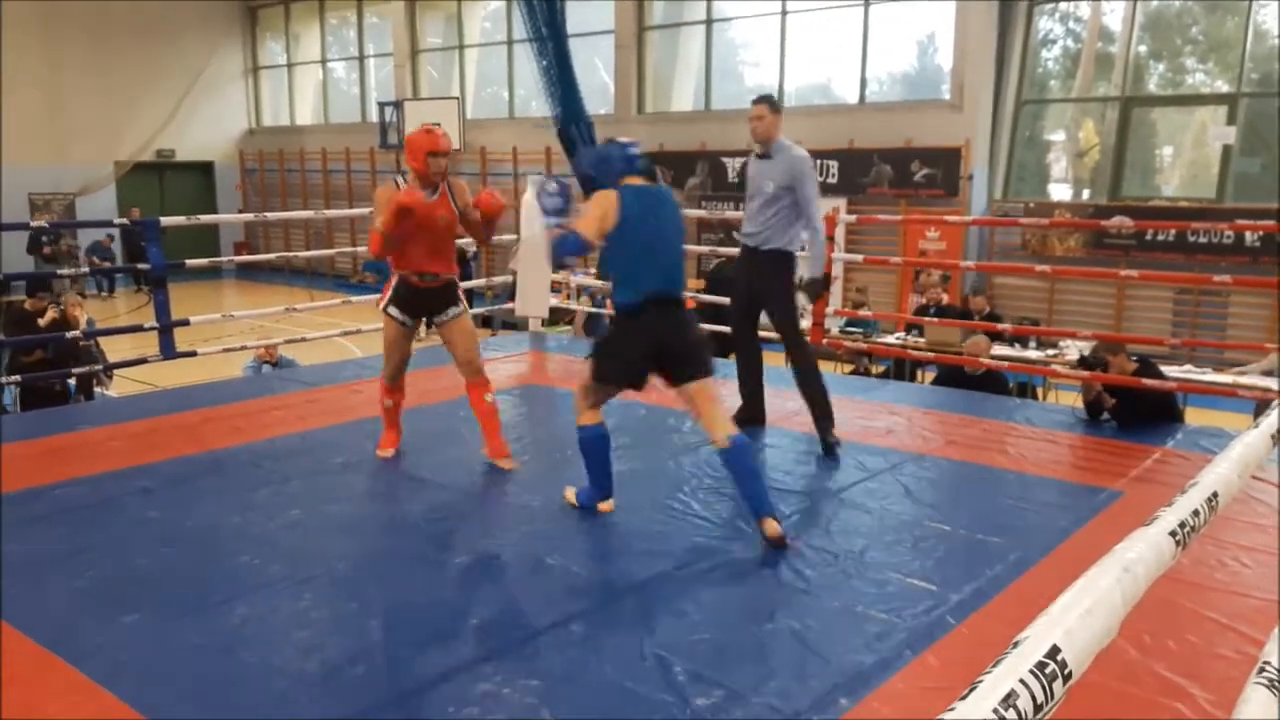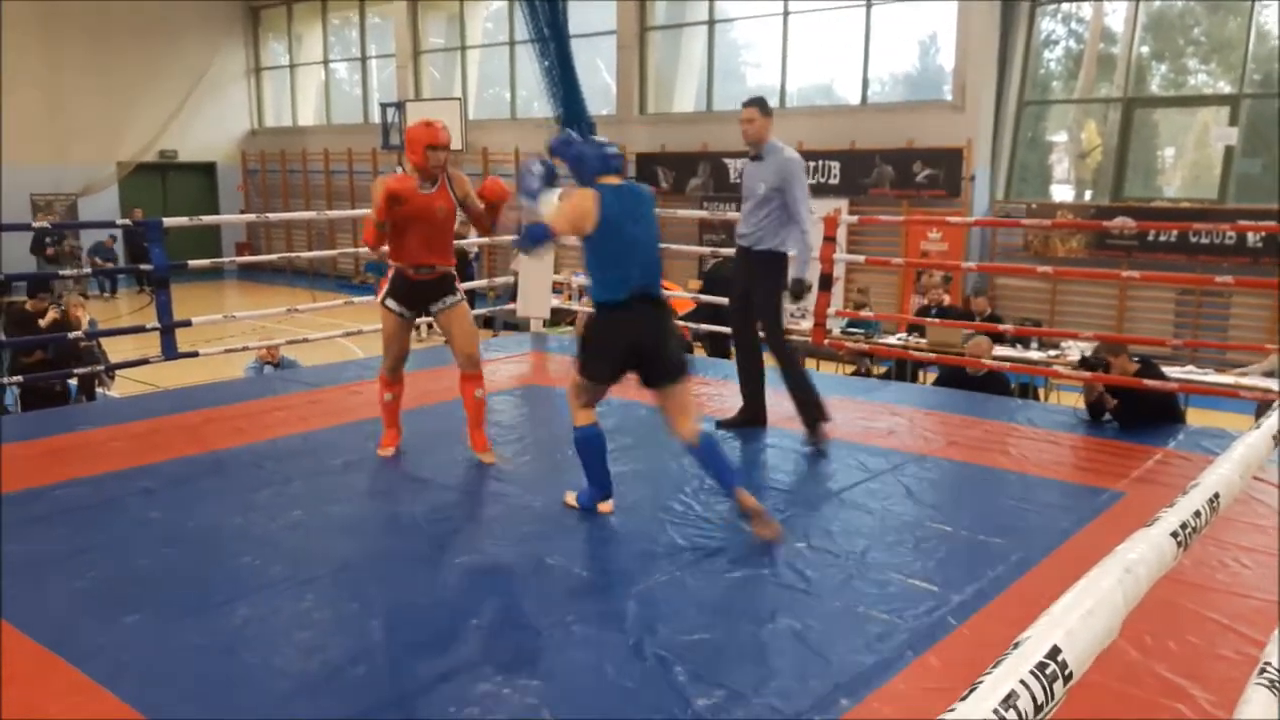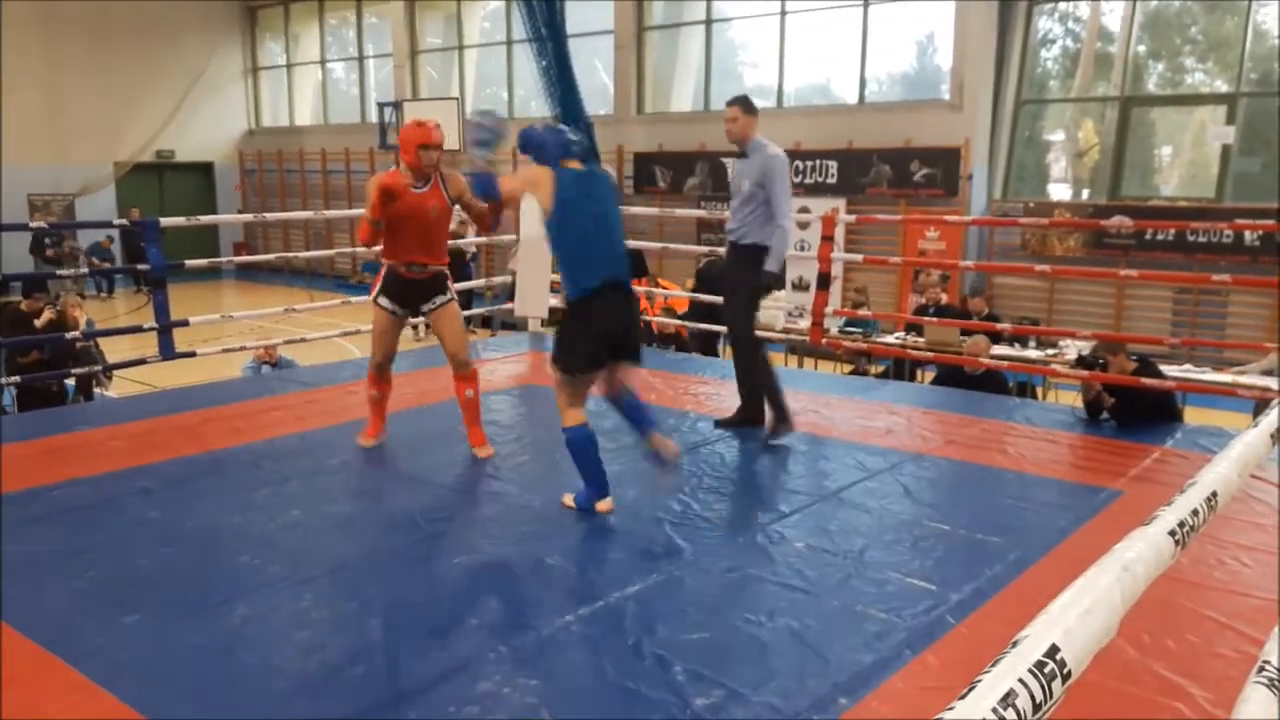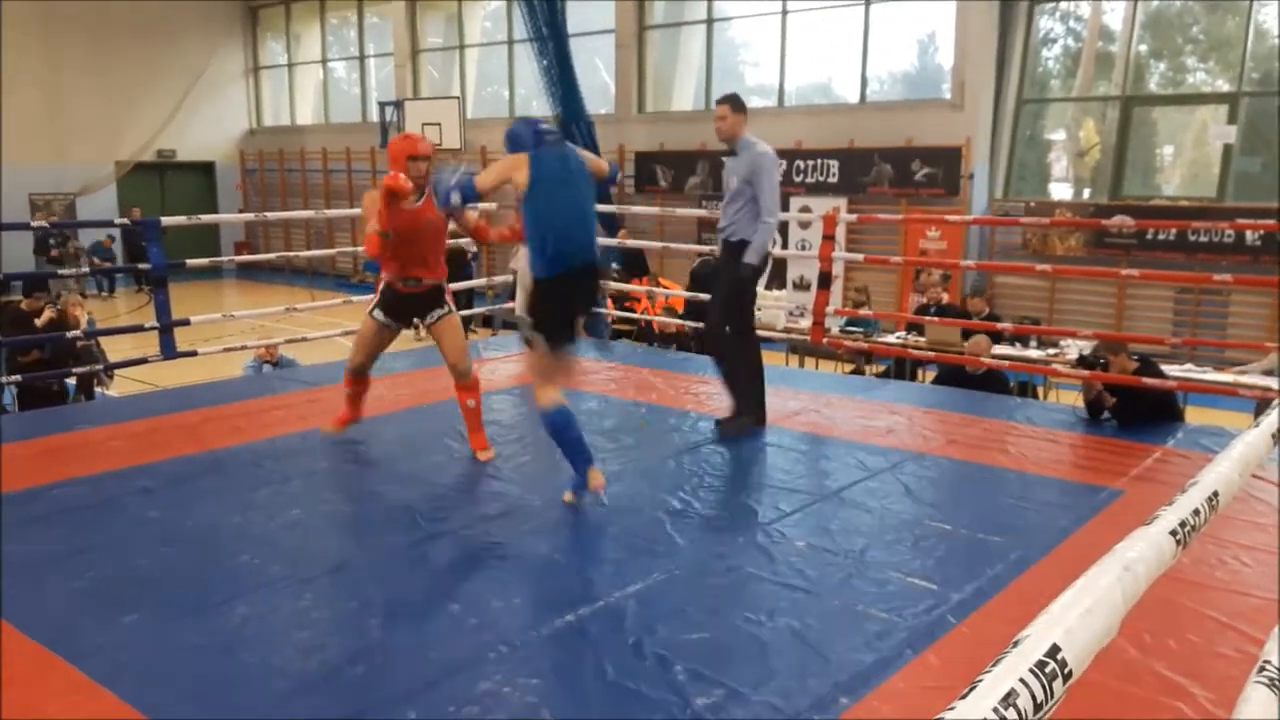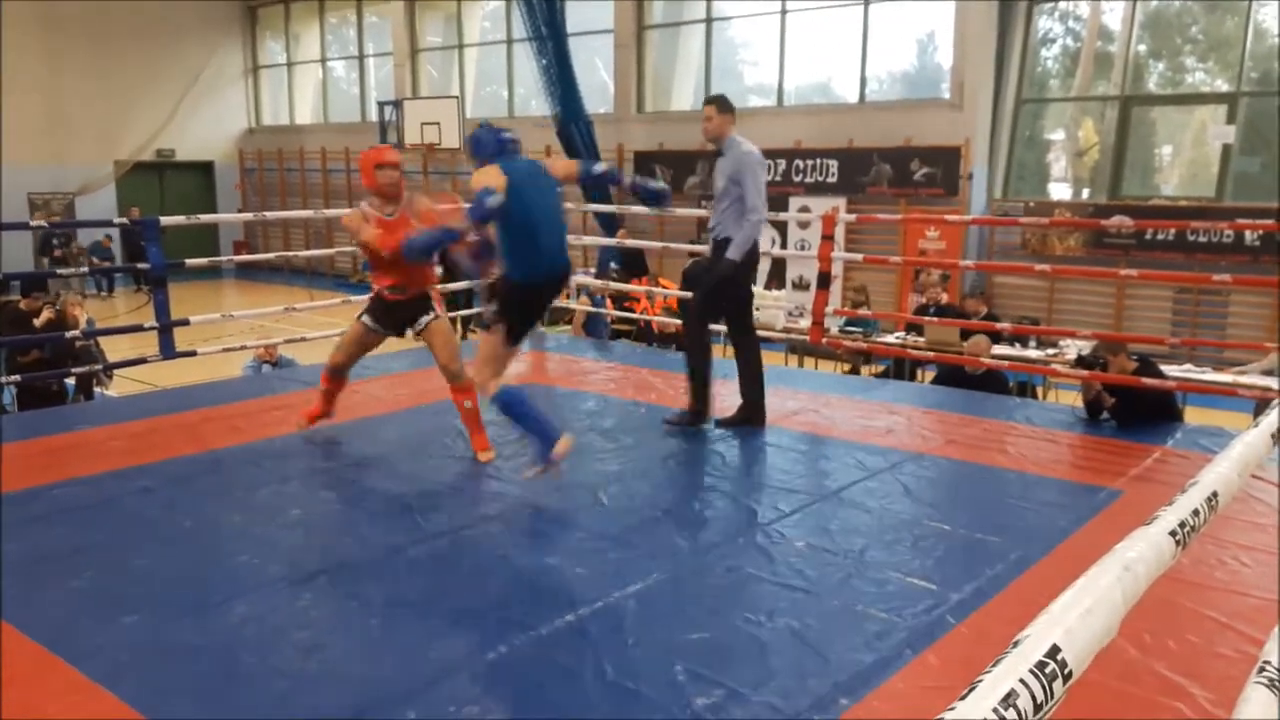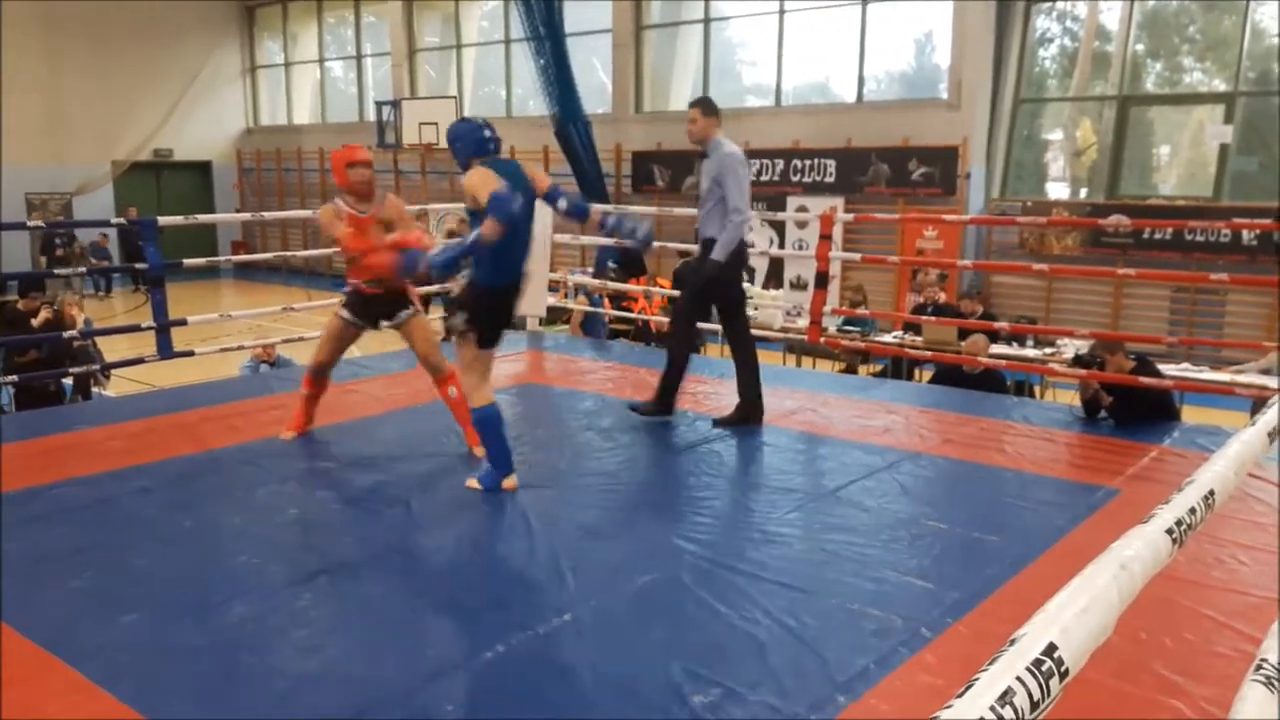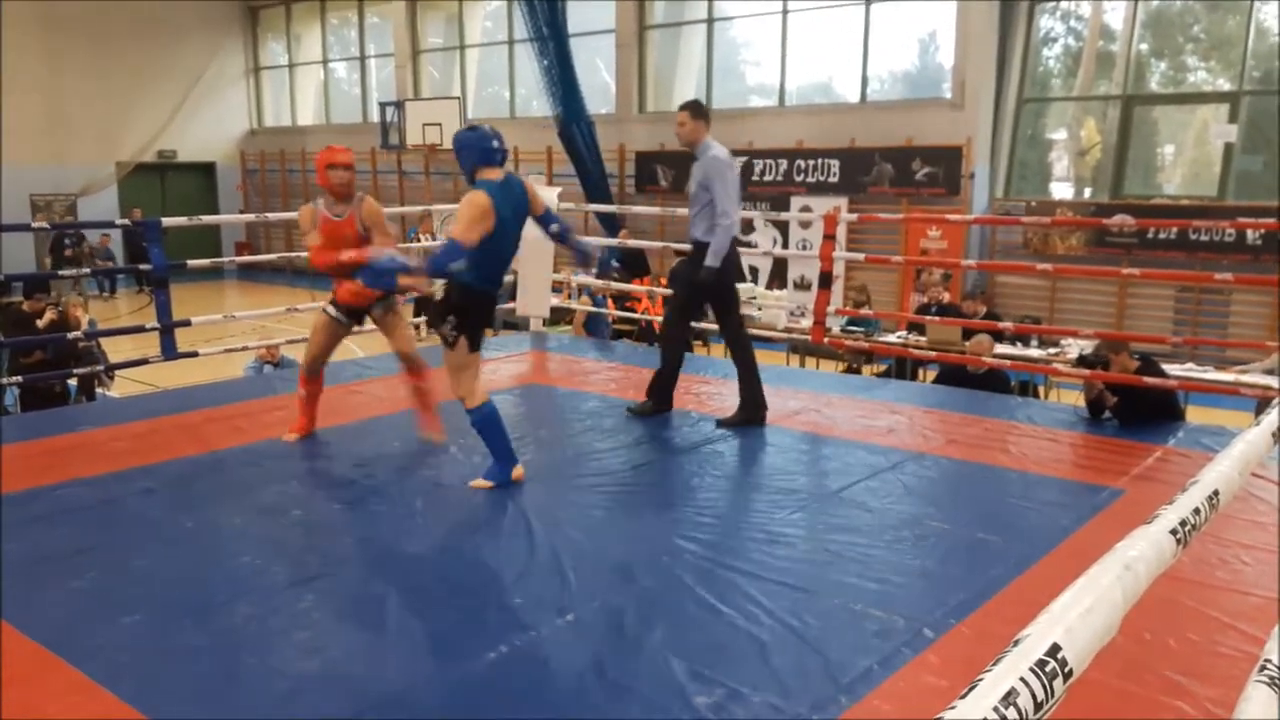
dt=0.1s
person 1, frame 1
left shoulder: (605, 201)
right shoulder: (669, 199)
left elbow: (568, 251)
right wrist: (597, 172)
left hip: (632, 325)
right hip: (675, 322)
left knee: (588, 403)
right knee: (717, 424)
left ankle: (597, 494)
right ankle: (766, 519)
person 1, frame 2
left shoulder: (582, 199)
right shoulder: (643, 195)
left elbow: (531, 241)
left wrist: (530, 191)
right wrist: (574, 150)
left hip: (611, 322)
right hip: (655, 320)
left knee: (581, 404)
right knee: (686, 424)
left ankle: (596, 495)
right ankle: (739, 494)
person 1, frame 3
left shoulder: (544, 177)
right shoulder: (602, 177)
right wrist: (543, 146)
left hip: (588, 310)
right hip: (623, 303)
left knee: (569, 405)
right knee: (615, 387)
left ankle: (597, 493)
right ankle: (653, 436)
person 1, frame 4
left shoulder: (518, 164)
right shoulder: (577, 158)
left elbow: (459, 194)
right elbow: (610, 172)
left wrist: (452, 183)
left hip: (553, 283)
right hip: (585, 277)
left knee: (542, 388)
left ankle: (585, 471)
person 1, frame 5
left shoulder: (487, 176)
right shoulder: (541, 168)
left elbow: (492, 203)
right elbow: (593, 172)
left wrist: (435, 237)
right wrist: (640, 185)
left hip: (525, 286)
right hip: (555, 274)
left knee: (486, 377)
left ankle: (550, 438)
person 1, frame 6
left shoulder: (475, 178)
right shoulder: (521, 172)
left elbow: (506, 208)
right elbow: (567, 204)
left wrist: (456, 251)
right wrist: (617, 225)
left hip: (487, 291)
right hip: (502, 282)
left knee: (474, 385)
left ankle: (501, 472)
person 1, frame 7
left shoulder: (477, 200)
right shoulder: (517, 186)
left elbow: (450, 258)
right elbow: (555, 226)
right wrist: (583, 251)
left hip: (468, 300)
right hip: (473, 286)
left knee: (465, 388)
left ankle: (506, 467)
person 2, frame 1
left shoulder: (797, 160)
right shoulder: (755, 162)
left elbow: (813, 219)
left wrist: (815, 270)
left hip: (775, 261)
right hip: (748, 256)
left knee: (794, 343)
right knee: (742, 335)
left ankle: (825, 427)
right ankle: (751, 410)
person 2, frame 2
left shoulder: (788, 161)
right shoulder: (750, 164)
left elbow: (802, 221)
left wrist: (800, 272)
left hip: (769, 261)
right hip: (745, 257)
left knee: (777, 342)
right knee: (743, 336)
left ankle: (814, 419)
right ankle: (753, 411)
person 2, frame 3
left shoulder: (772, 159)
right shoulder: (739, 161)
left elbow: (783, 220)
left wrist: (773, 267)
left hip: (756, 257)
right hip: (737, 254)
left knee: (741, 333)
right knee: (738, 334)
left ankle: (779, 412)
right ankle: (751, 409)
person 2, frame 4
left shoulder: (761, 156)
right shoulder: (732, 159)
left elbow: (769, 216)
left wrist: (751, 260)
right wrist: (724, 254)
left hip: (745, 254)
right hip: (731, 251)
left knee: (714, 327)
right knee: (740, 331)
left ankle: (747, 409)
right ankle: (750, 409)
person 2, frame 5
left shoulder: (746, 155)
right shoulder: (725, 158)
left elbow: (756, 214)
left wrist: (732, 257)
right wrist: (714, 254)
left hip: (735, 254)
right hip: (724, 252)
left knee: (694, 323)
right knee: (741, 330)
left ankle: (698, 408)
right ankle: (752, 408)
person 2, frame 6
left shoulder: (729, 156)
right shoulder: (712, 159)
left elbow: (739, 215)
left wrist: (717, 258)
right wrist: (707, 254)
left hip: (723, 254)
right hip: (715, 252)
left knee: (683, 321)
right knee: (736, 329)
left ankle: (664, 400)
right ankle: (749, 407)
person 2, frame 7
left shoulder: (715, 160)
right shoulder: (705, 159)
left elbow: (727, 218)
left wrist: (711, 263)
left hip: (712, 255)
right hip: (714, 256)
left knee: (676, 323)
right knee: (732, 329)
left ankle: (659, 398)
right ankle: (751, 405)
person 3, frame 1
left shoulder: (456, 191)
right shoulder: (390, 195)
left elbow: (481, 238)
right elbow: (378, 251)
left wrist: (491, 217)
right wrist: (394, 218)
left hip: (446, 289)
right hip: (405, 290)
left knee: (473, 367)
right knee: (394, 370)
left ankle: (496, 445)
right ankle: (391, 433)
person 3, frame 2
left shoulder: (457, 182)
right shoulder: (387, 184)
left elbow: (485, 227)
right elbow: (372, 242)
left wrist: (495, 205)
right wrist: (386, 204)
left hip: (443, 281)
right hip: (402, 282)
left knee: (471, 358)
right knee: (393, 363)
left ankle: (478, 437)
right ankle: (391, 431)
person 3, frame 3
left shoulder: (451, 181)
right shoulder: (381, 184)
left elbow: (484, 219)
right elbow: (367, 239)
left wrist: (498, 205)
right wrist: (382, 200)
left hip: (435, 280)
right hip: (396, 279)
left knee: (461, 358)
right knee: (381, 361)
left ankle: (476, 434)
right ankle: (375, 422)
person 3, frame 4
left shoulder: (442, 195)
right shoulder: (376, 198)
left elbow: (480, 233)
right elbow: (375, 251)
right wrist: (387, 206)
left hip: (433, 293)
right hip: (393, 293)
left knee: (461, 368)
right knee: (357, 365)
left ankle: (478, 438)
right ankle: (352, 411)
person 3, frame 5
left shoulder: (418, 204)
right shoulder: (355, 217)
right elbow: (388, 246)
right wrist: (427, 226)
left hip: (420, 300)
right hip: (383, 301)
left knee: (454, 371)
right knee: (337, 363)
left ankle: (480, 438)
right ankle: (324, 407)
person 3, frame 6
left shoulder: (390, 204)
right shoulder: (329, 213)
left elbow: (417, 243)
right elbow: (355, 248)
left wrist: (389, 260)
right wrist: (397, 240)
left hip: (397, 293)
right hip: (360, 295)
left knee: (435, 362)
right knee: (320, 363)
left ankle: (471, 432)
right ankle: (303, 418)
person 3, frame 7
left shoulder: (368, 208)
right shoulder: (309, 215)
left elbow: (387, 253)
right elbow: (318, 259)
left wrist: (362, 286)
right wrist: (359, 255)
left hip: (378, 288)
right hip: (345, 294)
left knee: (409, 355)
right knee: (311, 361)
left ankle: (428, 414)
right ankle: (305, 422)
